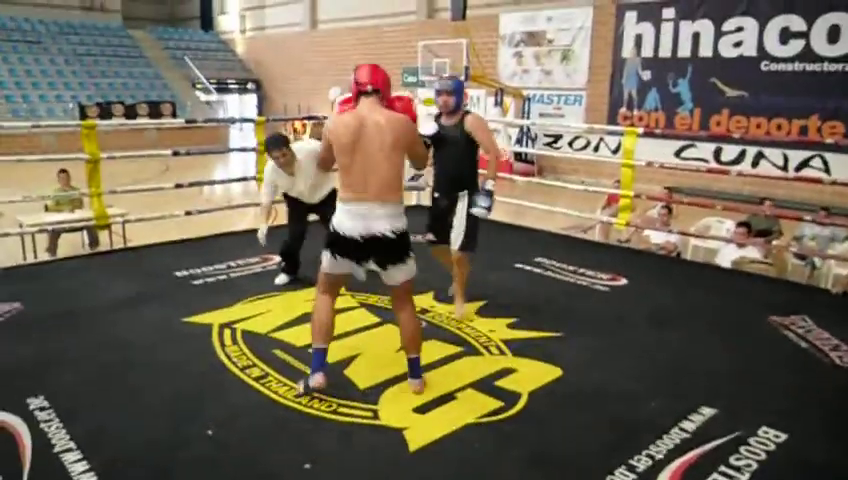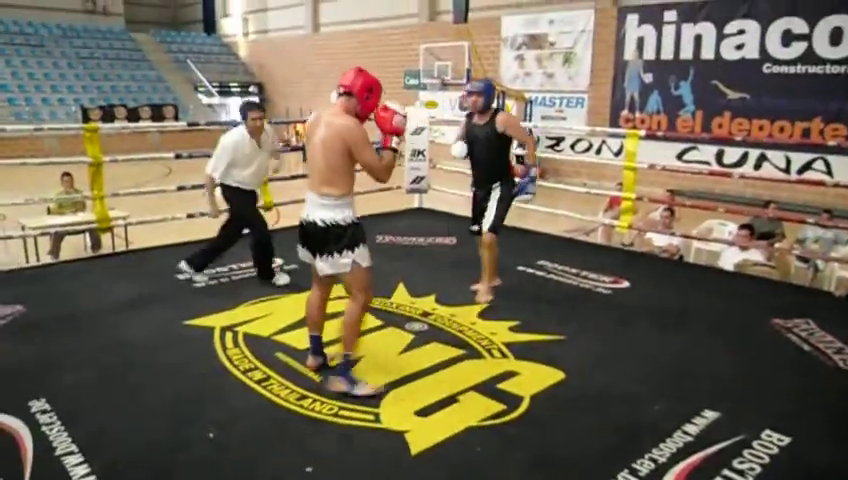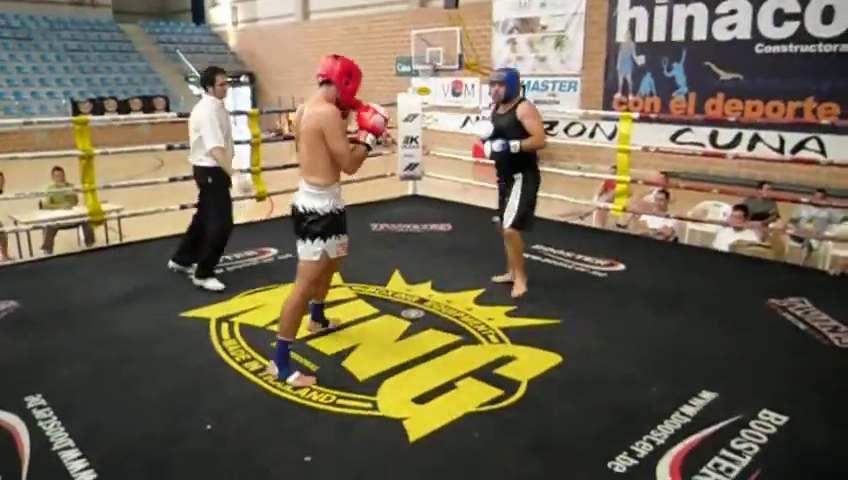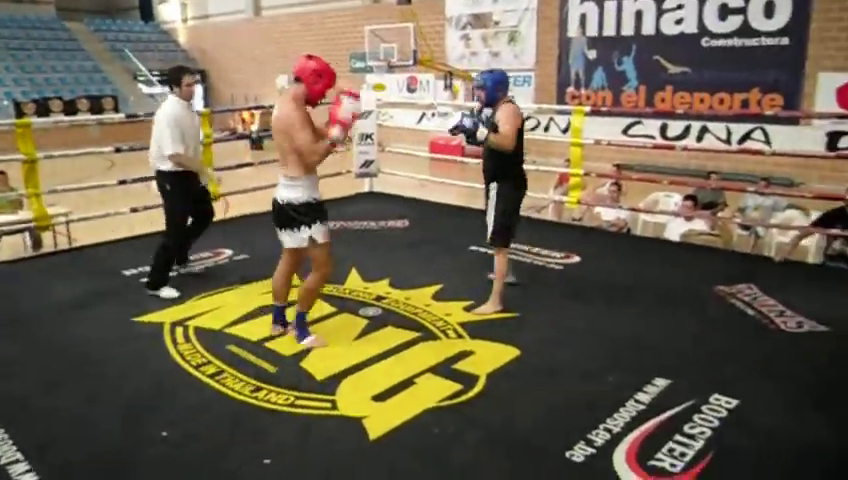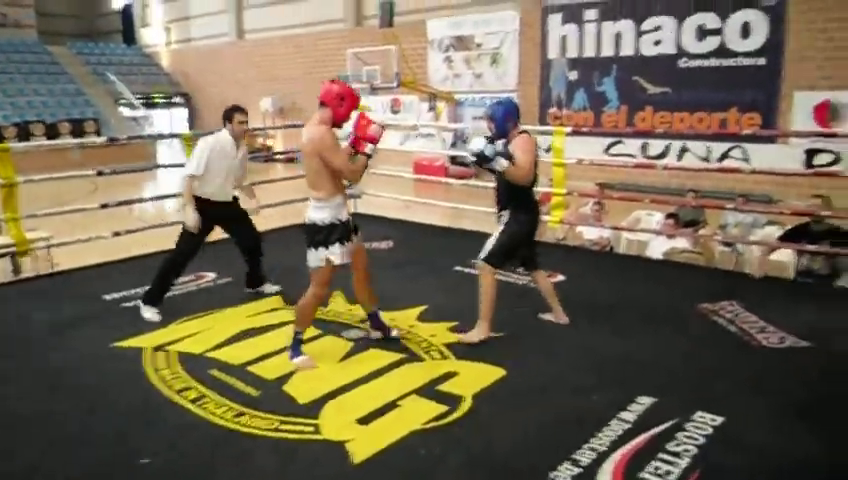
dt=0.4s
person 1, frame 1
left shoulder: (337, 123)
right shoulder: (399, 122)
left elbow: (323, 163)
right elbow: (420, 162)
left hip: (346, 224)
right hip: (388, 225)
left knee: (326, 293)
right knee: (404, 302)
left ankle: (317, 370)
right ankle: (415, 373)
person 1, frame 2
left shoulder: (315, 119)
right shoulder: (350, 127)
right elbow: (381, 174)
right wrist: (393, 137)
left hip: (312, 213)
right hip: (337, 218)
left knee: (321, 286)
right knee: (360, 297)
left ankle: (314, 353)
right ankle: (343, 374)
person 1, frame 3
left shoulder: (306, 108)
right shoulder: (328, 113)
right elbow: (348, 164)
left wrist: (347, 118)
right wrist: (369, 134)
left hip: (311, 201)
right hip: (321, 207)
left knee: (327, 264)
right knee: (305, 283)
left ankle: (317, 318)
right ankle: (280, 363)
person 1, frame 4
left shoulder: (290, 105)
right shoulder: (292, 112)
left elbow: (316, 138)
right elbow: (312, 157)
left wrist: (336, 121)
right wrist: (339, 130)
left hip: (291, 194)
right hip: (299, 197)
left knee: (290, 260)
right knee: (322, 267)
left ankle: (278, 320)
right ankle: (301, 327)
person 1, frame 5
left shoulder: (318, 129)
right shoulder: (319, 136)
left elbow: (344, 163)
right elbow: (351, 174)
left wrist: (361, 137)
right wrist: (368, 142)
left hip: (339, 214)
right hip: (324, 219)
left knee: (361, 270)
right knee: (320, 289)
left ankle: (376, 324)
right ankle: (295, 347)
person 2, frame 1
left shoulder: (471, 121)
right shoulder: (436, 121)
left elbow: (494, 155)
left wrist: (487, 189)
right wrist: (424, 140)
left hip: (464, 195)
right hip: (440, 194)
left knee: (458, 250)
right knee: (437, 245)
left ankle: (459, 299)
right ankle: (457, 278)
person 2, frame 2
left shoulder: (502, 119)
right shoulder: (469, 119)
left elbow: (529, 142)
right elbow: (463, 142)
left wrist: (530, 172)
right wrist: (458, 147)
left hip: (500, 186)
right hip: (479, 186)
left knee: (487, 235)
right knee: (482, 236)
left ankle: (485, 283)
right ankle: (491, 279)
person 2, frame 3
left shoulder: (524, 108)
right shoulder: (496, 109)
left elbow: (540, 140)
left wrist: (510, 146)
right wrist: (486, 136)
left hip: (524, 177)
right hip: (506, 177)
left knee: (512, 228)
right knee: (506, 227)
left ankle: (520, 278)
right ankle: (513, 271)
person 2, frame 4
left shoulder: (508, 110)
right shoulder: (495, 110)
left elbow: (507, 143)
left wrist: (476, 130)
right wrist: (469, 126)
left hip: (506, 185)
right hip: (501, 183)
left knee: (499, 243)
right knee: (497, 234)
left ankle: (494, 302)
right ankle: (502, 273)
person 2, frame 5
left shoulder: (522, 140)
right shoulder: (508, 142)
left elbow: (524, 176)
right elbow: (506, 172)
left wrist: (495, 160)
right wrist: (489, 158)
left hip: (517, 216)
right hip: (521, 214)
left knee: (486, 265)
right knee: (533, 267)
left ankle: (483, 327)
right ankle: (558, 313)
person 3, frame 1
left shoulder: (309, 149)
right shoulder: (271, 171)
right elbow: (267, 201)
right wrist: (263, 225)
left hip: (325, 196)
right hip: (297, 200)
right knee: (295, 235)
right ankle: (289, 270)
person 3, frame 2
left shoulder: (267, 132)
right shoulder: (232, 141)
left elbow: (273, 151)
right elbow: (211, 174)
left wrist: (276, 161)
right wrist: (211, 204)
left hip: (249, 190)
right hip: (235, 190)
left knee: (232, 231)
right knee: (260, 229)
left ankle: (193, 263)
right ankle: (268, 274)
person 3, frame 3
left shoulder: (216, 106)
right shoulder: (208, 110)
right elbow: (215, 148)
right wrist: (234, 173)
left hip: (214, 170)
right hip: (211, 171)
left knee: (204, 217)
right knee: (222, 222)
left ankle: (180, 260)
right ankle: (204, 274)
person 3, frame 4
left shoulder: (189, 107)
right shoulder: (168, 114)
right elbow: (175, 155)
left wrist: (200, 171)
right wrist: (204, 171)
left hip: (188, 173)
right hip: (172, 177)
left knee: (205, 215)
right knee: (176, 228)
left ankle: (179, 259)
right ankle: (157, 283)
person 3, frame 5
left shoulder: (242, 149)
right shoulder: (210, 144)
left elbow: (242, 179)
right elbow: (191, 176)
left wrist: (253, 198)
right wrist: (190, 209)
left hip: (226, 203)
right hip: (203, 203)
left knee: (251, 241)
right knee: (184, 251)
left ankle: (256, 282)
right ankle: (150, 301)
